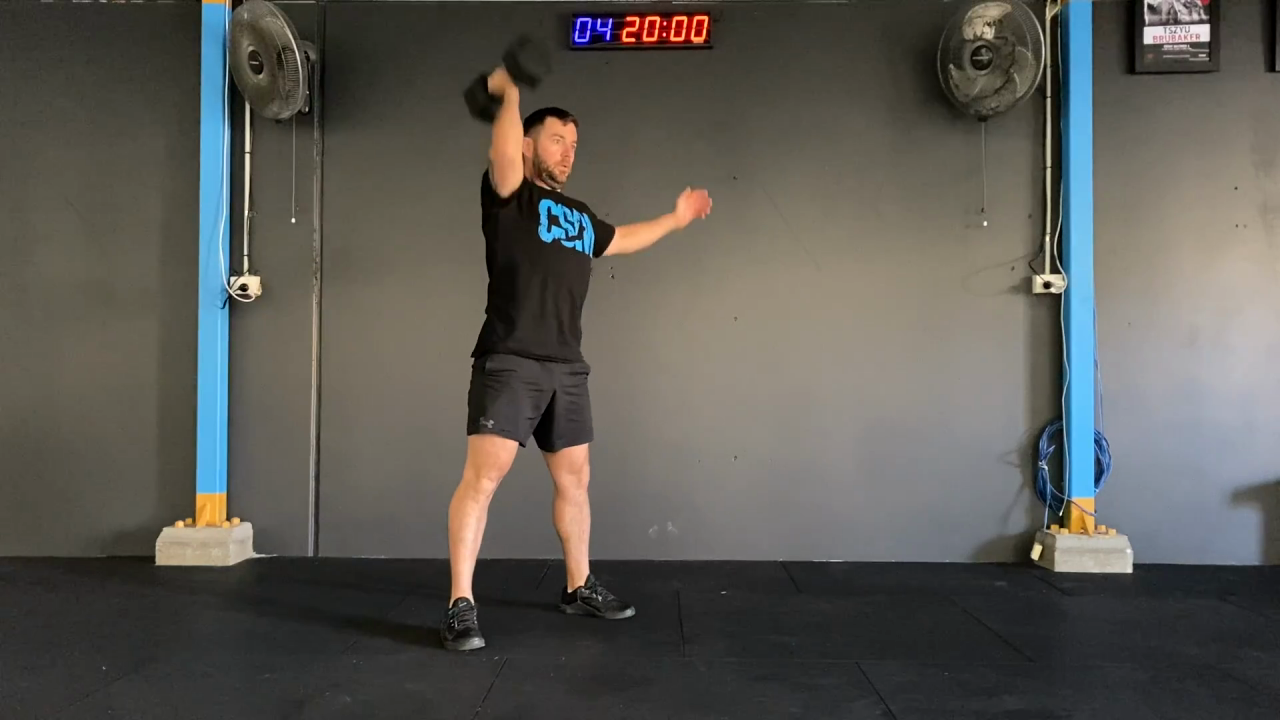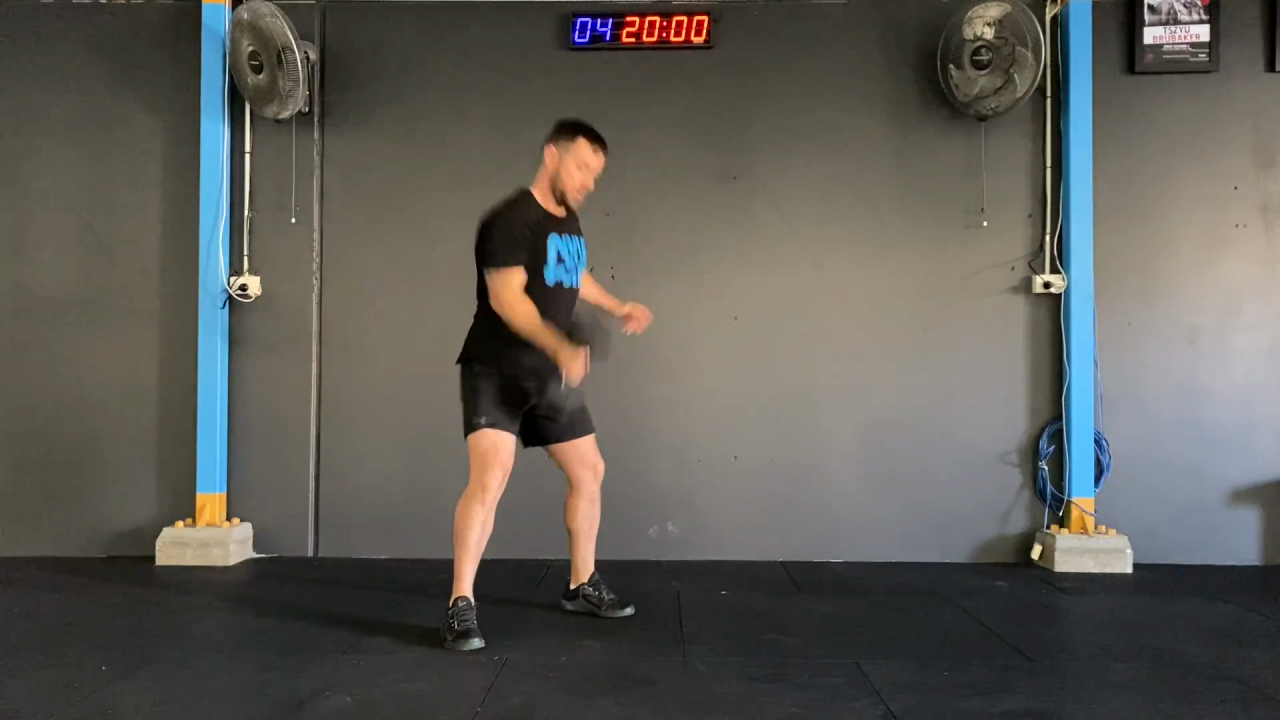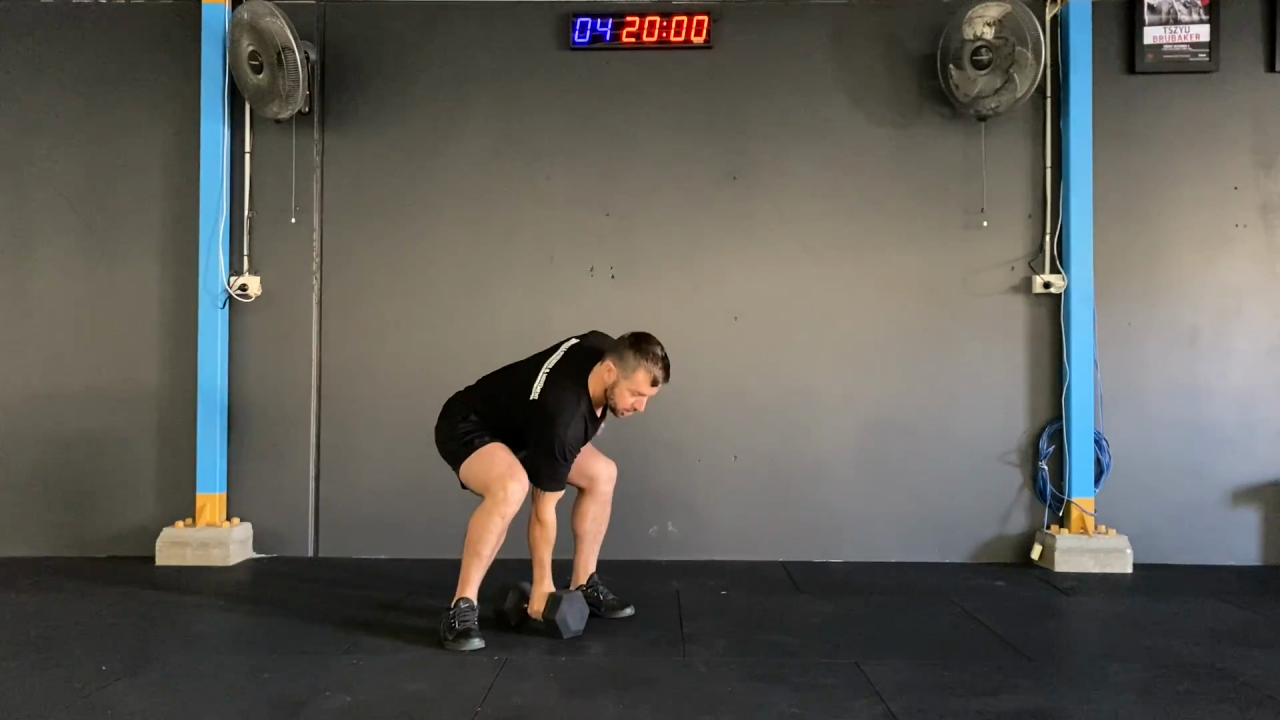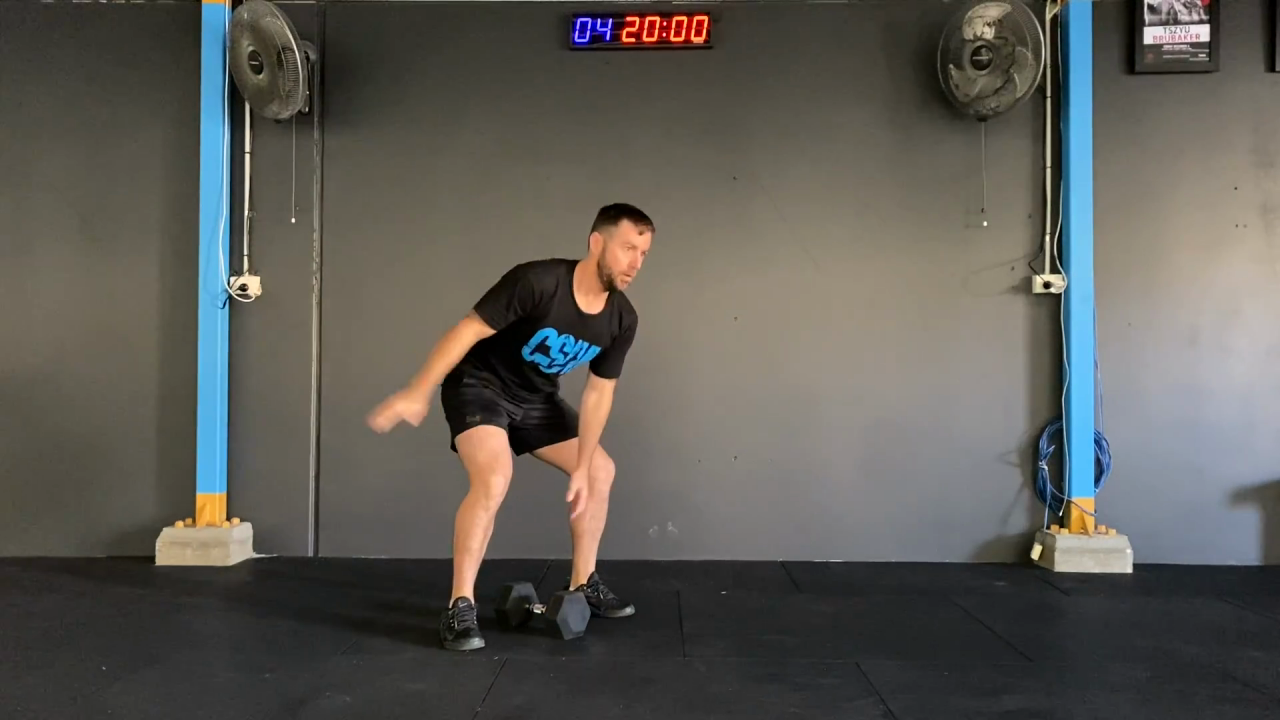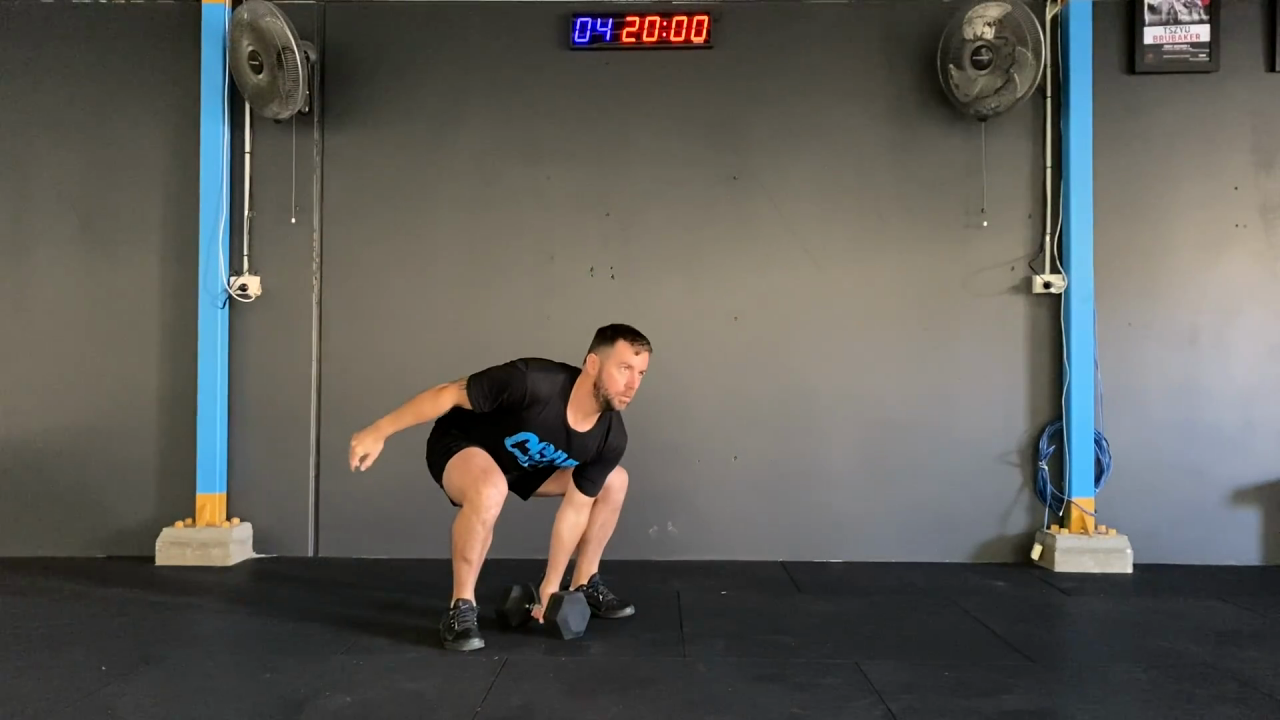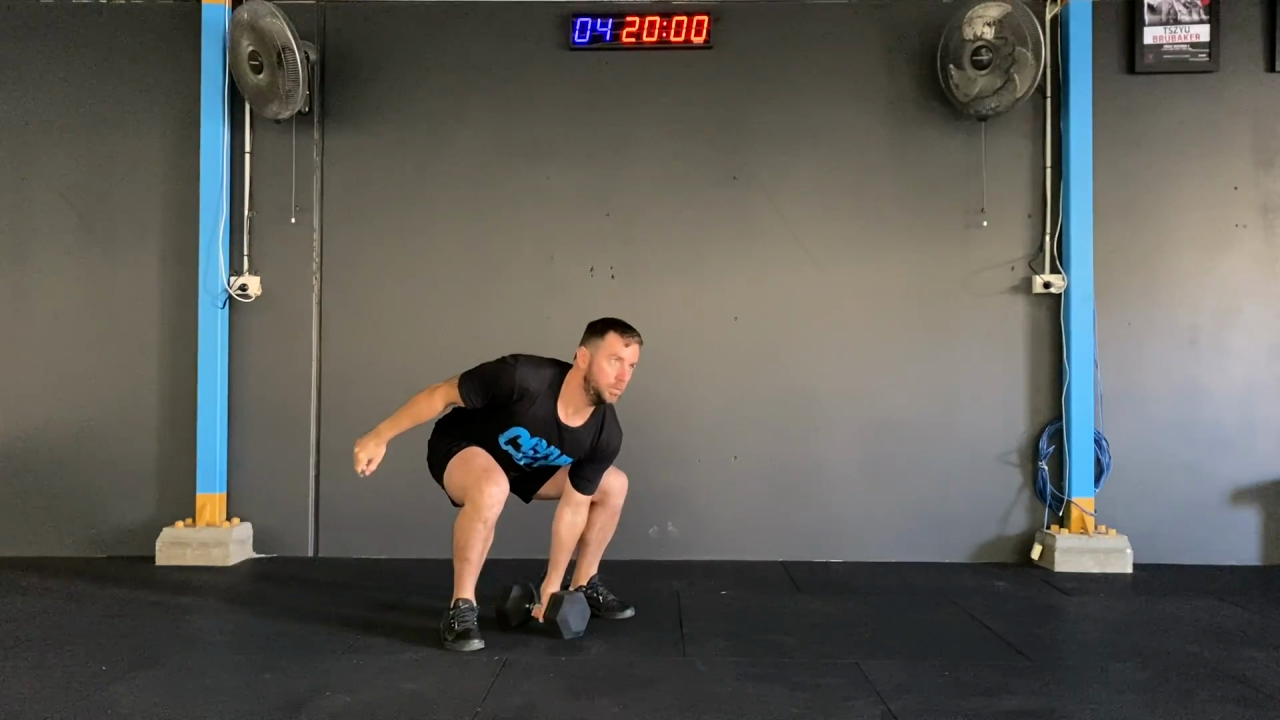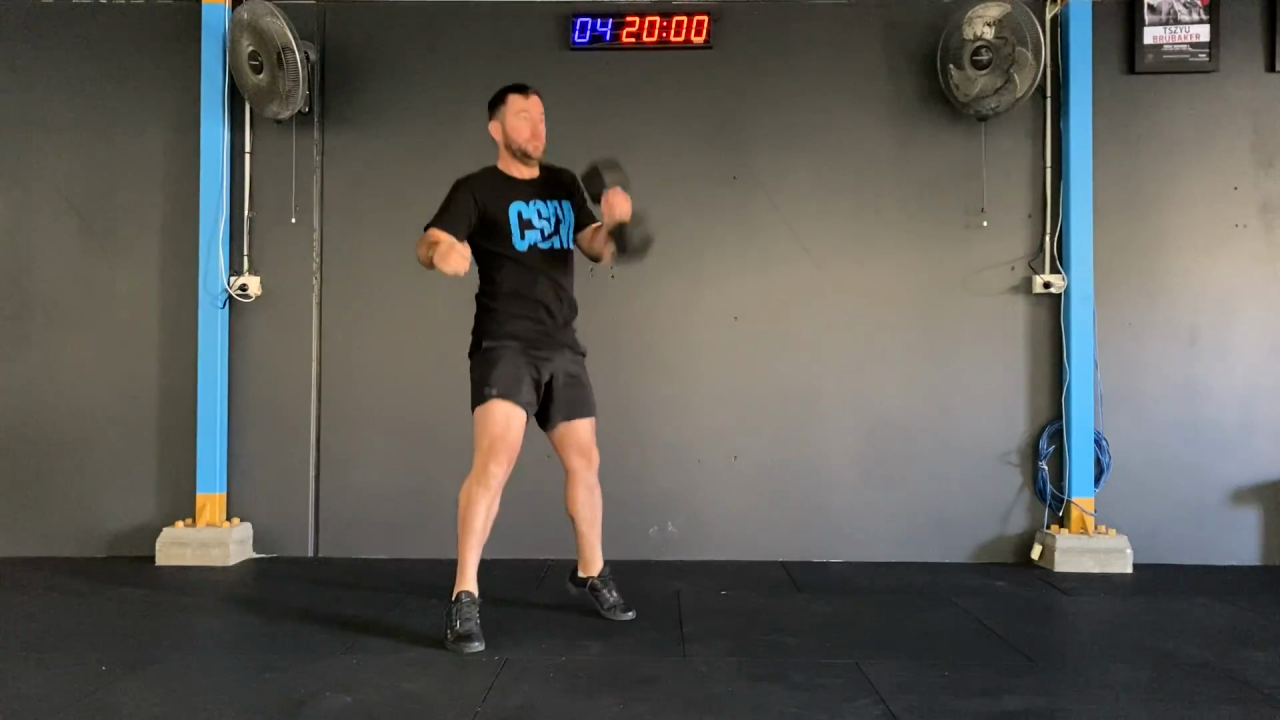
dt=0.7s
person 1, frame 1
left shoulder: (579, 214)
right shoulder: (510, 198)
left elbow: (620, 240)
right elbow: (502, 157)
left wrist: (675, 217)
right wrist: (509, 94)
left hip: (566, 367)
right hip: (510, 363)
left knee: (574, 480)
right knee: (483, 478)
left ankle: (579, 586)
right ankle: (461, 604)
person 1, frame 2
left shoulder: (569, 221)
right shoulder: (511, 220)
right elbow: (505, 296)
left wrist: (618, 309)
right wrist: (559, 346)
left hip: (547, 369)
right hip: (497, 371)
left knee: (587, 473)
right knee: (491, 477)
left ankle: (583, 586)
right ankle: (461, 605)
person 1, frame 3
left shoulder: (604, 348)
right shoulder: (562, 417)
right elbow: (544, 510)
right wrist: (543, 586)
left hip: (515, 424)
right hip: (467, 426)
left knee: (602, 474)
right knee: (511, 488)
left ankle: (583, 585)
right ankle: (462, 609)
person 1, frame 4
left shoulder: (622, 321)
right shoulder: (540, 282)
left elbow: (599, 392)
right elbow: (468, 331)
left wrist: (582, 467)
right wrist: (417, 394)
left hip: (536, 395)
right hip: (480, 383)
left knee: (602, 471)
right knee: (494, 481)
left ankle: (583, 585)
right ankle: (460, 606)
person 1, frame 5
left shoulder: (610, 439)
right shoulder: (533, 383)
left elbow: (576, 507)
right elbow: (449, 394)
left wrist: (551, 585)
right wrist: (380, 431)
left hip: (523, 463)
right hip: (461, 444)
left knee: (614, 482)
right knee: (489, 491)
left ankle: (584, 585)
right ankle: (461, 608)
person 1, frame 6
left shoulder: (604, 434)
right shoulder: (522, 379)
left elbow: (574, 504)
right elbow: (442, 395)
left wrist: (553, 584)
right wrist: (380, 438)
left hip: (523, 465)
right hip: (459, 445)
left knee: (613, 486)
right knee: (491, 489)
left ankle: (583, 586)
right ankle: (461, 608)
person 1, frame 7
left shoulder: (564, 183)
right shoulder: (477, 189)
left elbow: (595, 247)
right elbow: (427, 245)
left wrist: (611, 221)
right wrist: (441, 251)
left hip: (562, 347)
right hip: (505, 346)
left knee: (584, 462)
right knee: (494, 464)
left ankle: (592, 573)
right ankle: (464, 598)
